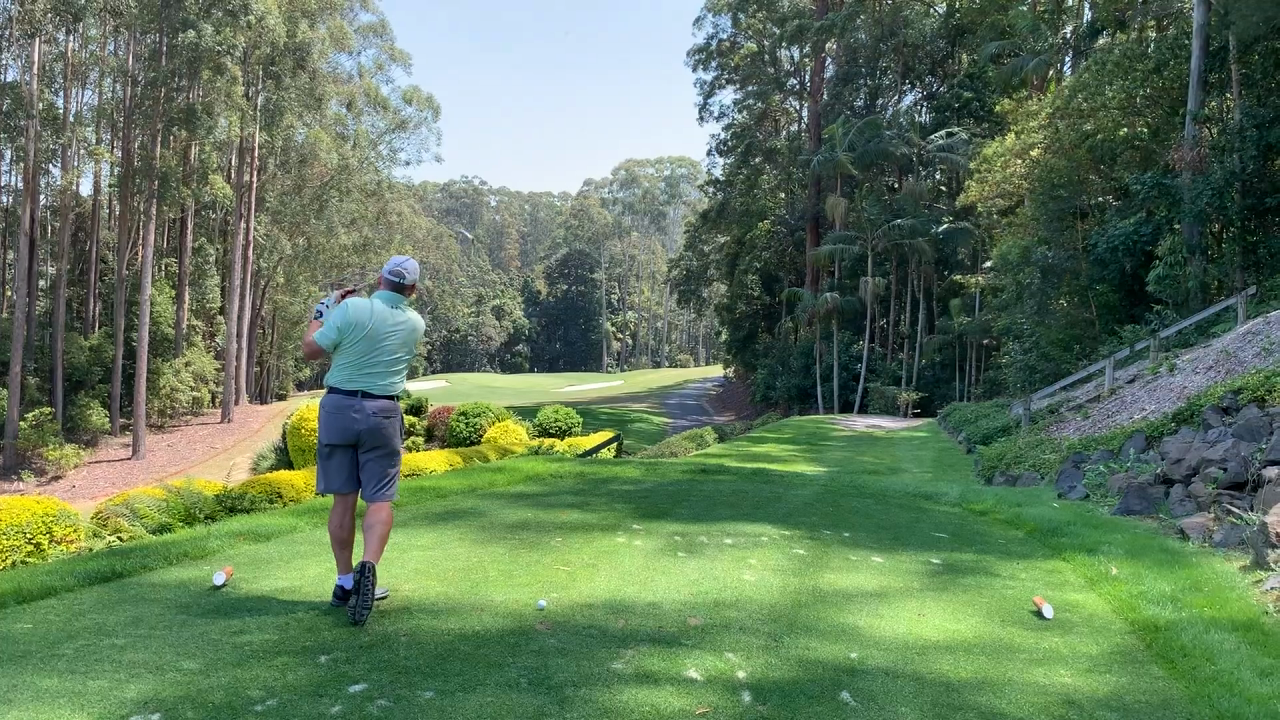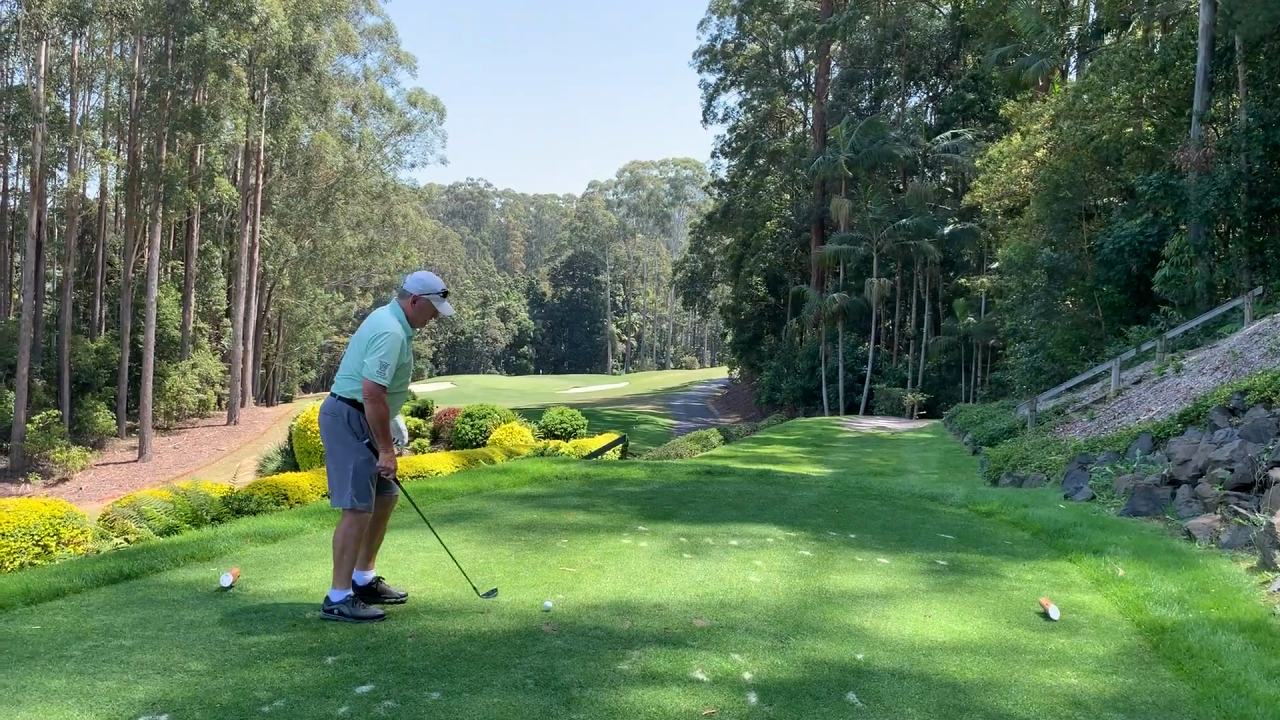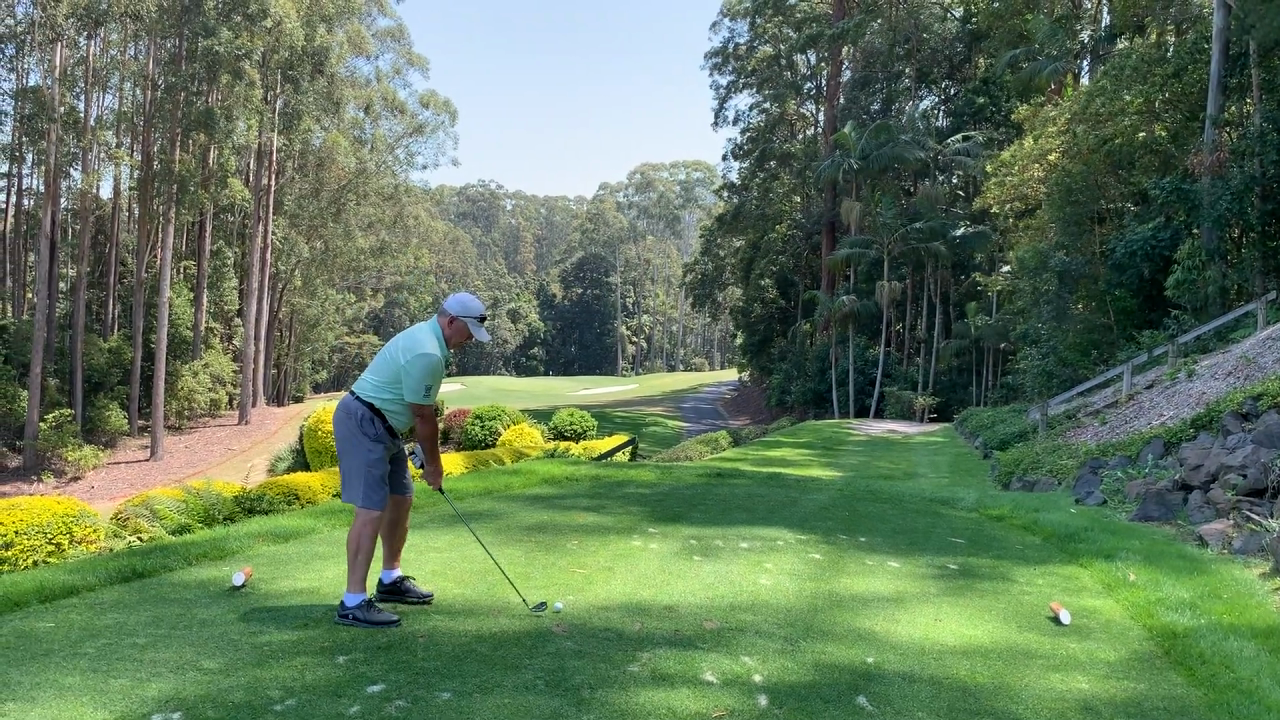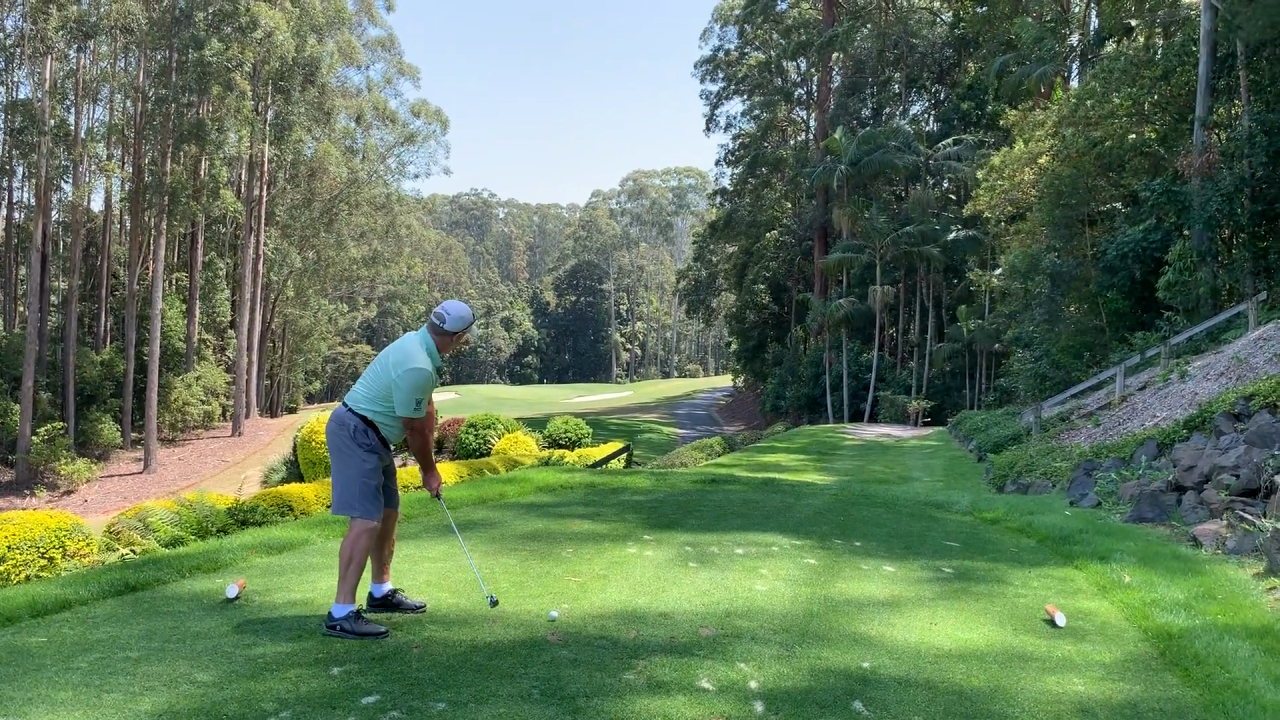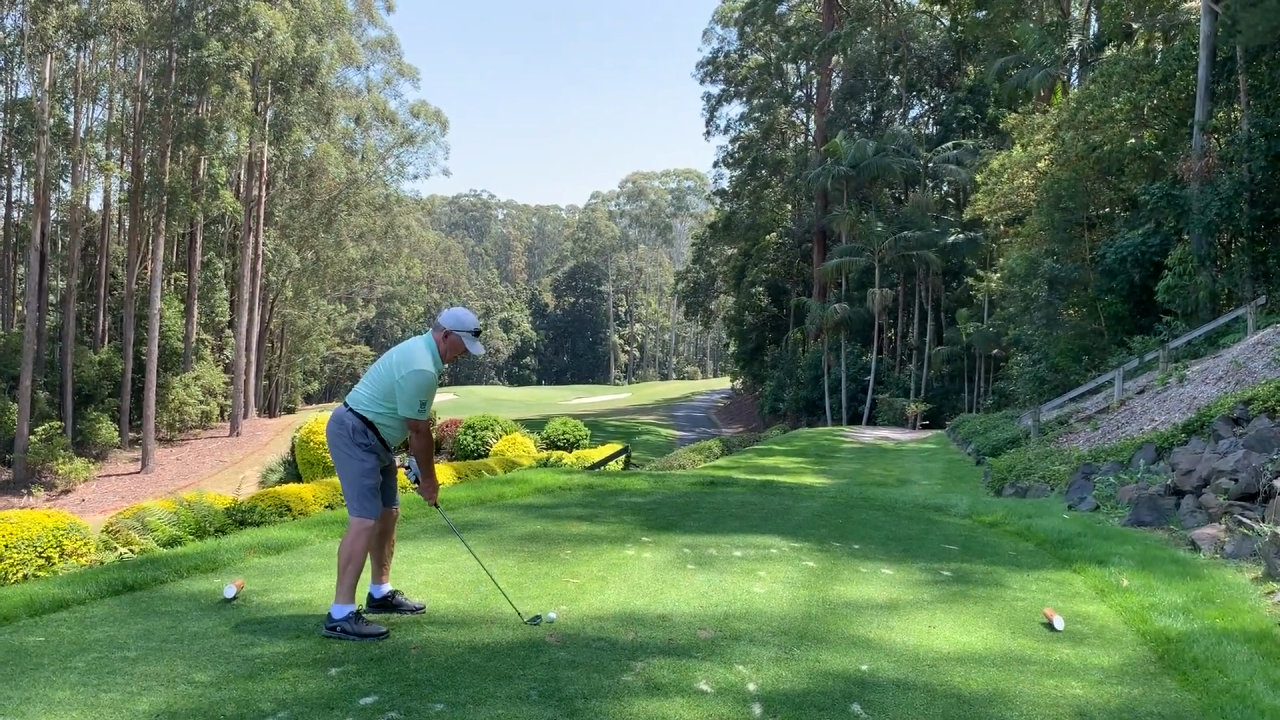
dt=1s
person 1, frame 1
left shoulder: (351, 309)
right shoulder: (416, 324)
left elbow: (310, 351)
left wrist: (319, 315)
left hip: (338, 408)
right hip: (381, 413)
left knee: (344, 498)
right knee: (380, 499)
left ankle: (346, 583)
right ankle: (367, 566)
person 1, frame 2
left shoulder: (392, 321)
right shoulder: (389, 332)
right elbow: (373, 395)
left wrist: (393, 422)
right wrist: (385, 449)
left hip: (361, 422)
right hip: (350, 422)
left knee: (385, 497)
right knee: (358, 508)
left ankle: (364, 580)
right ankle: (338, 598)
person 1, frame 3
left shoulder: (429, 337)
right shoulder: (426, 353)
left elbow: (423, 412)
right elbow: (423, 416)
left wrist: (423, 448)
right wrist: (433, 464)
left hip: (381, 425)
right hip: (363, 423)
left knee: (400, 499)
right knee: (372, 510)
left ankle: (391, 579)
right ankle: (353, 603)
person 1, frame 4
left shoulder: (420, 346)
right shoulder: (416, 367)
left elbow: (425, 409)
right elbow: (414, 428)
left wrist: (429, 458)
right wrist: (429, 471)
left hip: (370, 436)
right hip: (356, 435)
left knee: (387, 513)
right knee: (366, 521)
left ankle: (381, 592)
right ankle: (341, 614)
person 1, frame 5
left shoulder: (421, 348)
right shoulder: (421, 370)
left elbow: (417, 426)
right elbow: (419, 431)
left wrist: (417, 461)
right wrist: (429, 480)
left hip: (370, 436)
right hip: (355, 435)
left knee: (386, 513)
right knee: (364, 519)
left ankle: (380, 594)
right ankle: (341, 614)
